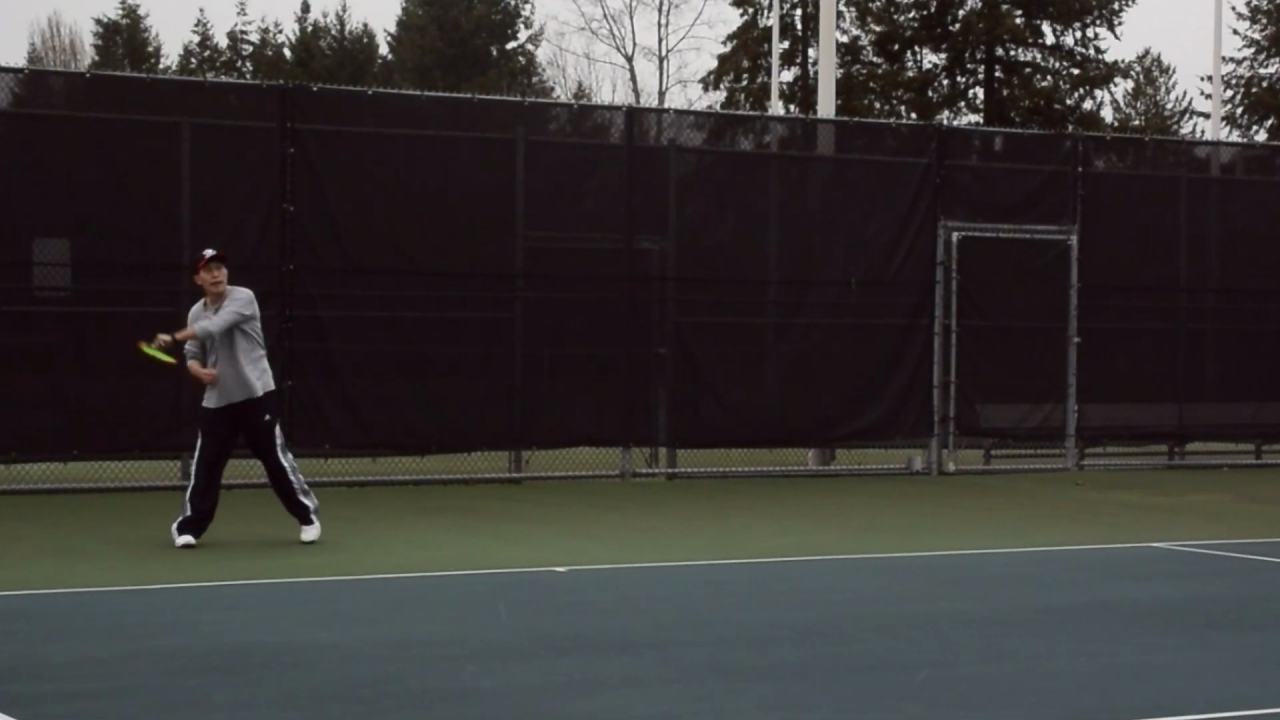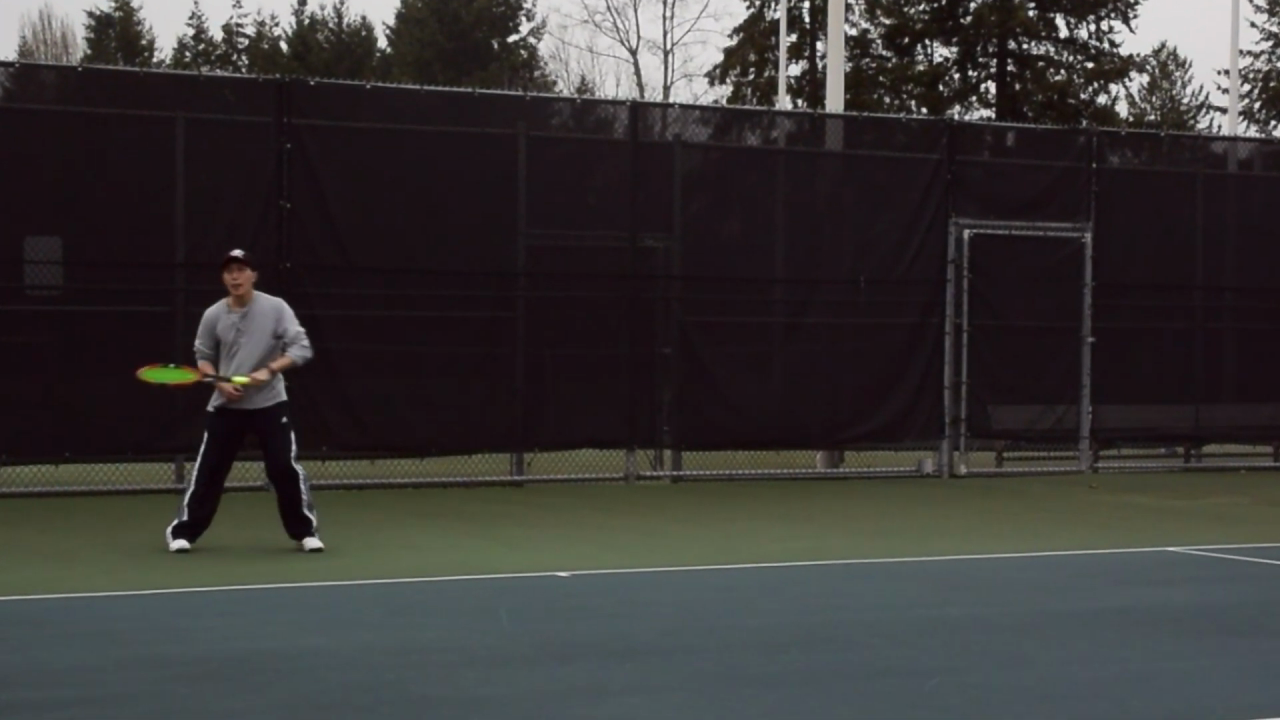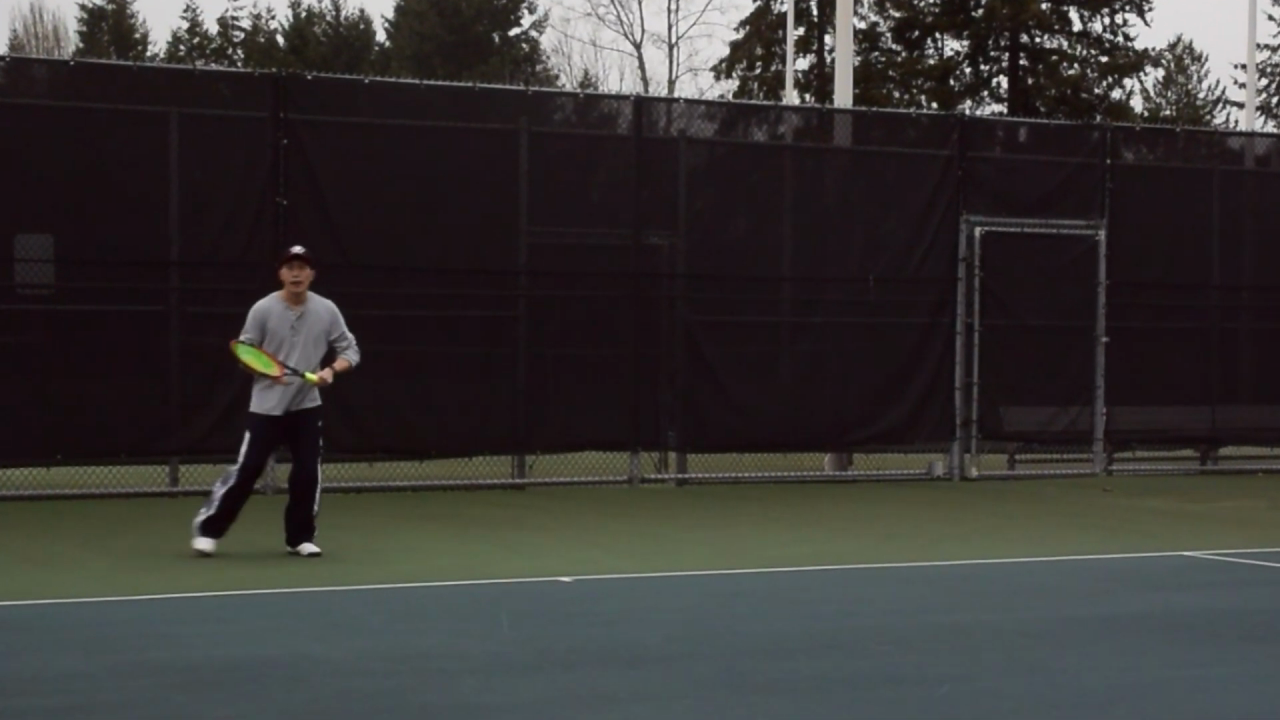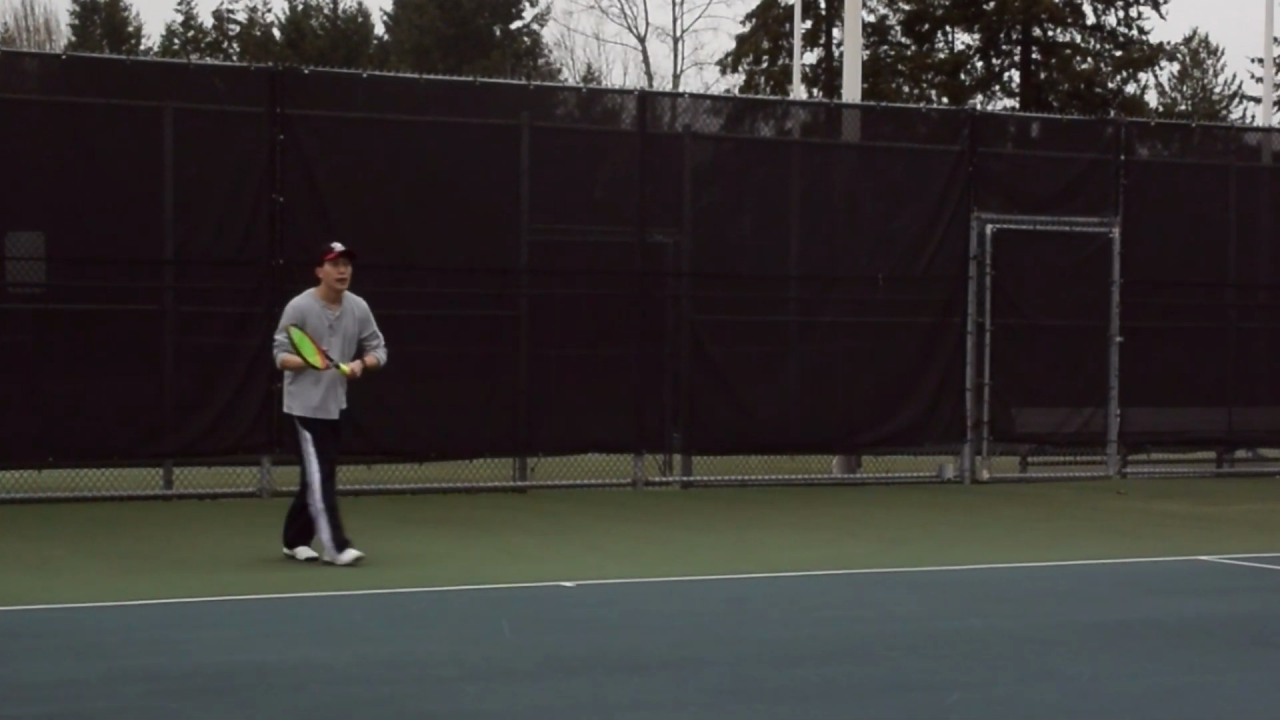
dt=0.5s
person 1, frame 1
left shoulder: (244, 298)
right shoulder: (196, 312)
left elbow: (212, 327)
right elbow: (193, 357)
left wrist: (173, 338)
right wrist: (200, 372)
left hip: (255, 395)
right hip: (217, 400)
left knee: (275, 458)
right knee: (206, 464)
left ankle: (307, 515)
right ankle: (189, 527)
person 1, frame 2
left shoulder: (276, 308)
right shoulder: (213, 315)
left elbow: (301, 347)
right elbow: (203, 357)
left wrist: (269, 370)
right wrist: (219, 383)
left hip: (270, 403)
right hip: (227, 405)
left knee: (284, 466)
right knee: (208, 469)
left ankle: (303, 531)
right ankle: (183, 531)
person 1, frame 3
left shoulder: (327, 310)
right shoulder: (263, 309)
left elbow: (350, 351)
left wrist: (331, 370)
right wrist: (267, 373)
left hip: (306, 405)
right hip: (267, 405)
left knee: (308, 472)
right knee: (247, 468)
left ankle: (300, 537)
right ankle: (207, 528)
person 1, frame 4
left shoulder: (359, 307)
right shoulder: (299, 307)
left elbow: (378, 350)
right elbow: (280, 356)
left wrist: (360, 363)
right wrist: (308, 361)
left hip: (334, 403)
right hip: (304, 404)
left knee: (318, 475)
right knee: (321, 471)
left ankle: (296, 540)
right ankle: (336, 545)
